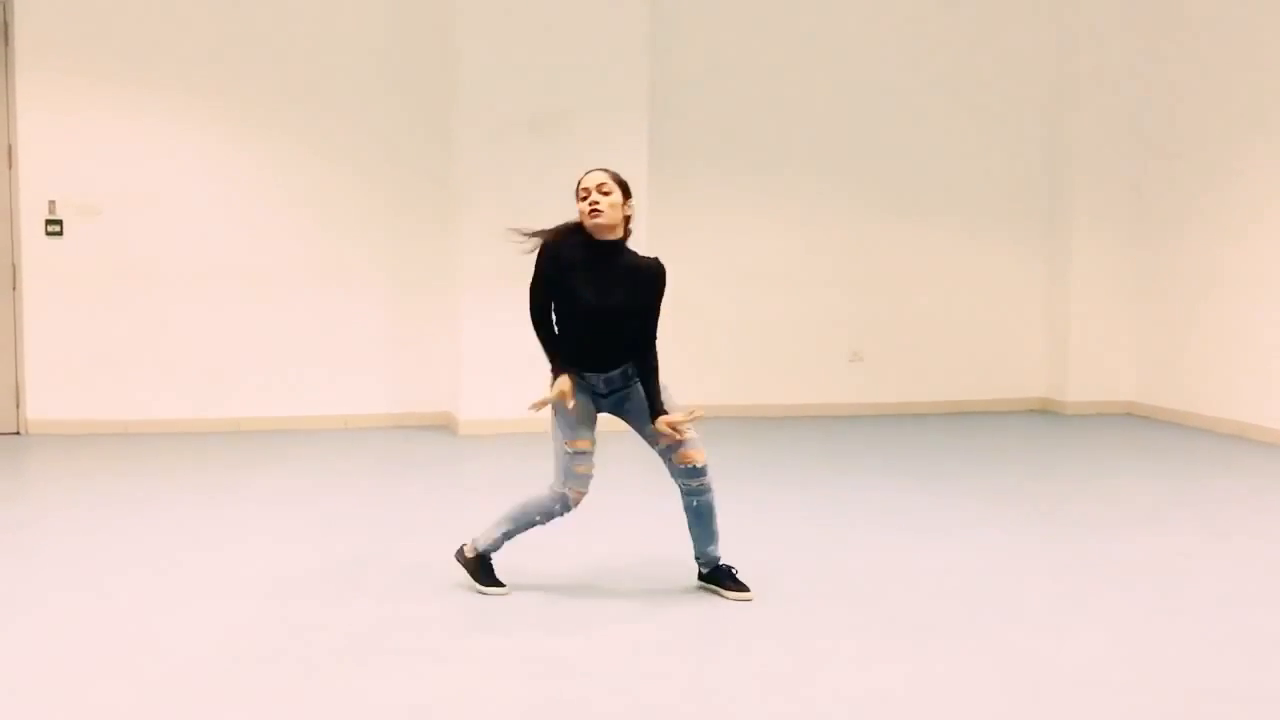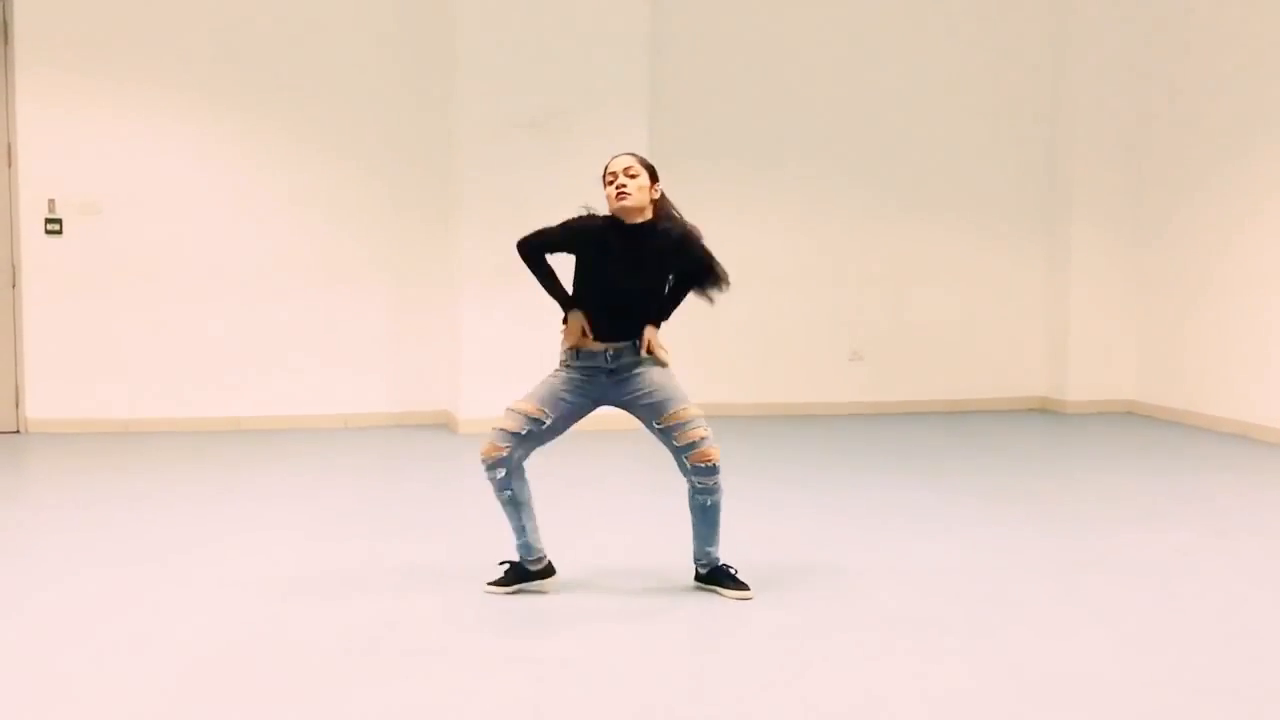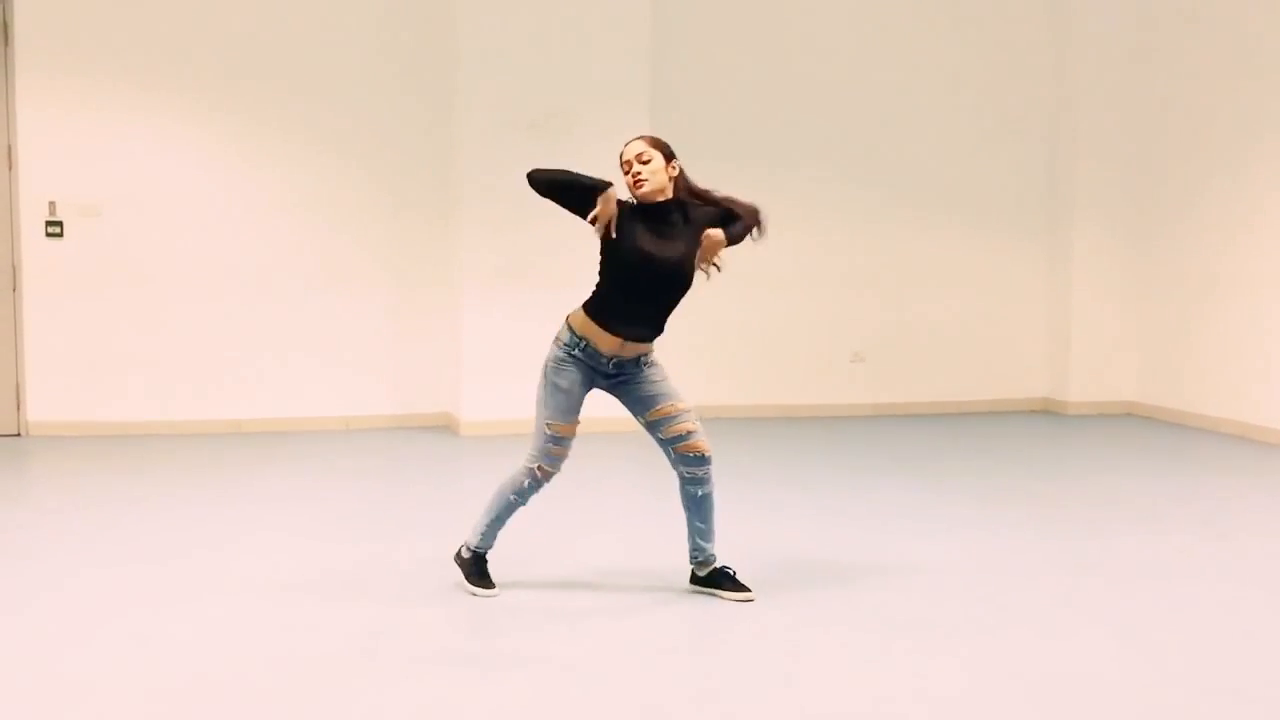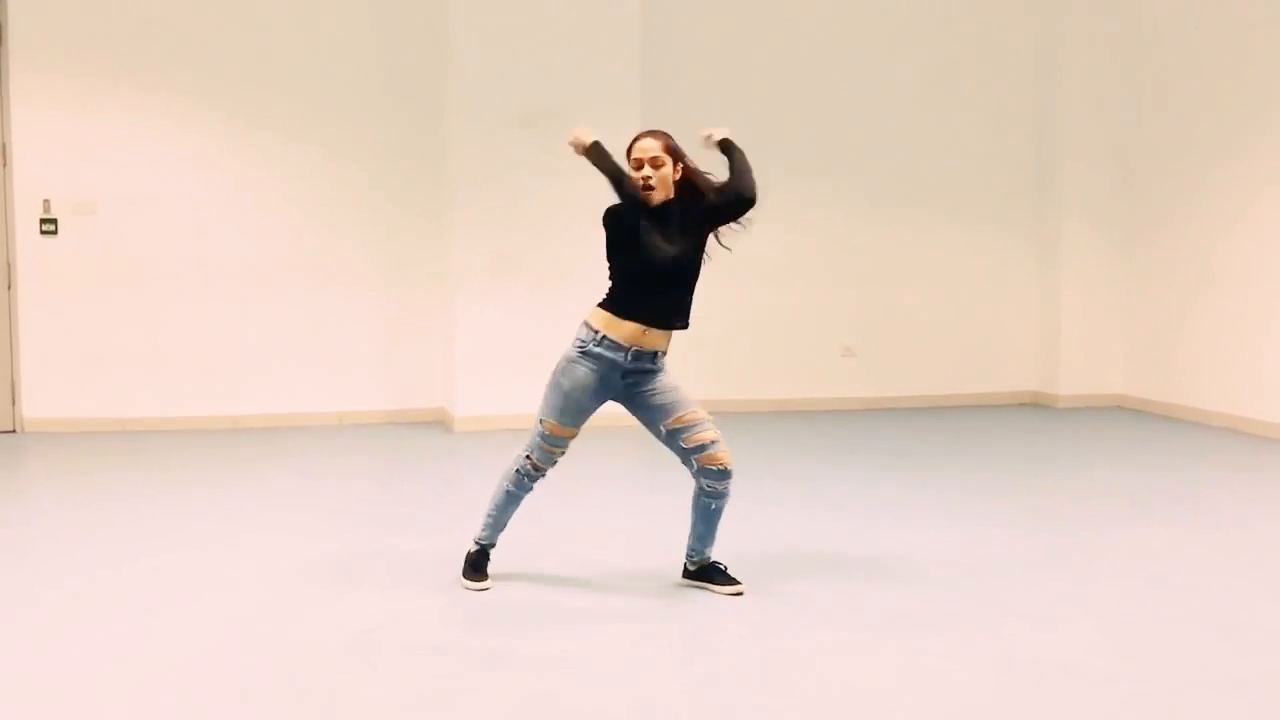
dt=0.3s
person 1, frame 1
left shoulder: (647, 270)
right shoulder: (559, 252)
left elbow: (646, 345)
right elbow: (539, 310)
left wrist: (659, 411)
right wrist: (561, 371)
left hip: (632, 380)
right hip: (578, 383)
left knee: (692, 466)
right knee: (570, 493)
left ankle: (710, 565)
right ankle: (478, 550)
person 1, frame 2
left shoulder: (675, 239)
right shoulder: (589, 231)
left elbow: (693, 277)
right elbow: (528, 247)
left wrist: (654, 323)
right wrist: (569, 308)
left hip: (637, 367)
right hip: (579, 369)
left knee: (704, 459)
right knee: (497, 452)
left ankle: (707, 565)
right ankle: (532, 562)
person 1, frame 3
left shoulder: (695, 221)
right shoulder: (618, 217)
left elbow: (748, 217)
right elbow: (539, 180)
left wrist: (722, 229)
right wrist: (598, 191)
left hip: (637, 365)
right hip: (577, 355)
left knee: (696, 454)
right knee: (543, 465)
left ankle: (704, 566)
right ankle: (473, 551)
person 1, frame 4
left shoulder: (696, 215)
right shoulder: (622, 217)
left elbow: (743, 195)
right elbow: (631, 191)
left wrist: (725, 145)
right wrist: (592, 147)
left hip: (649, 372)
right hip: (596, 354)
left knee: (716, 464)
right knee: (537, 459)
left ankle: (697, 561)
right ankle: (480, 548)
